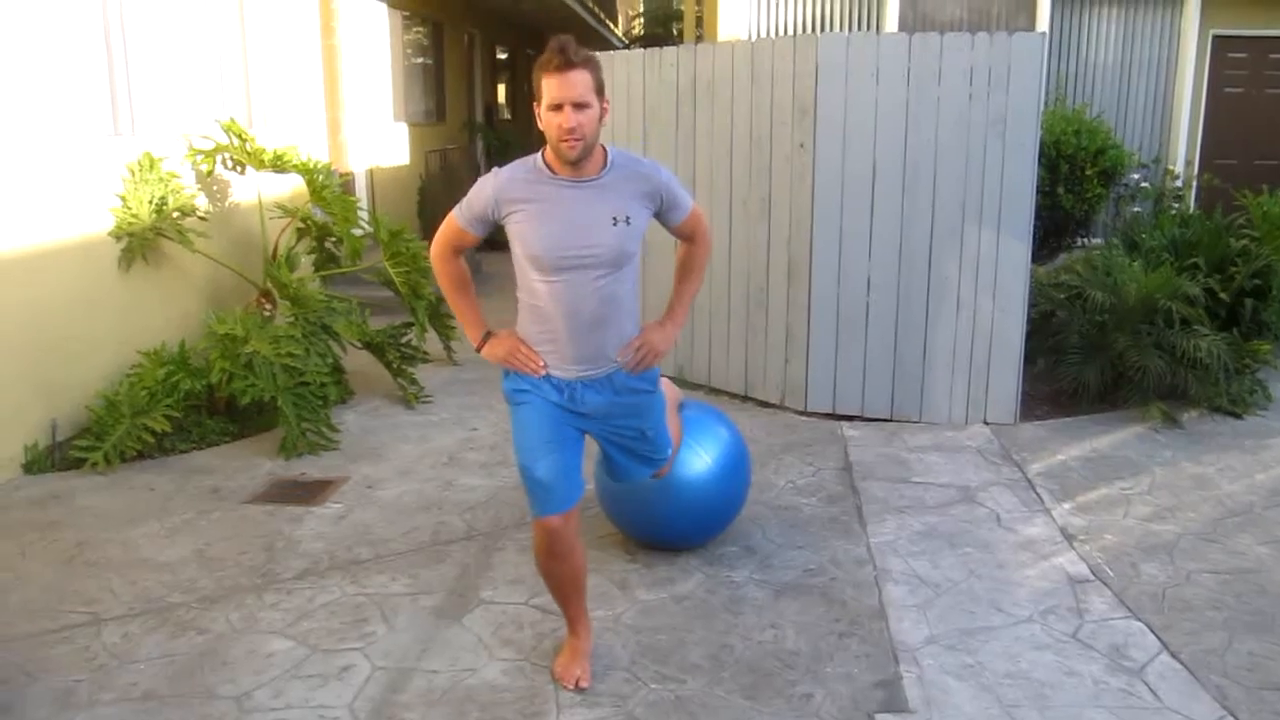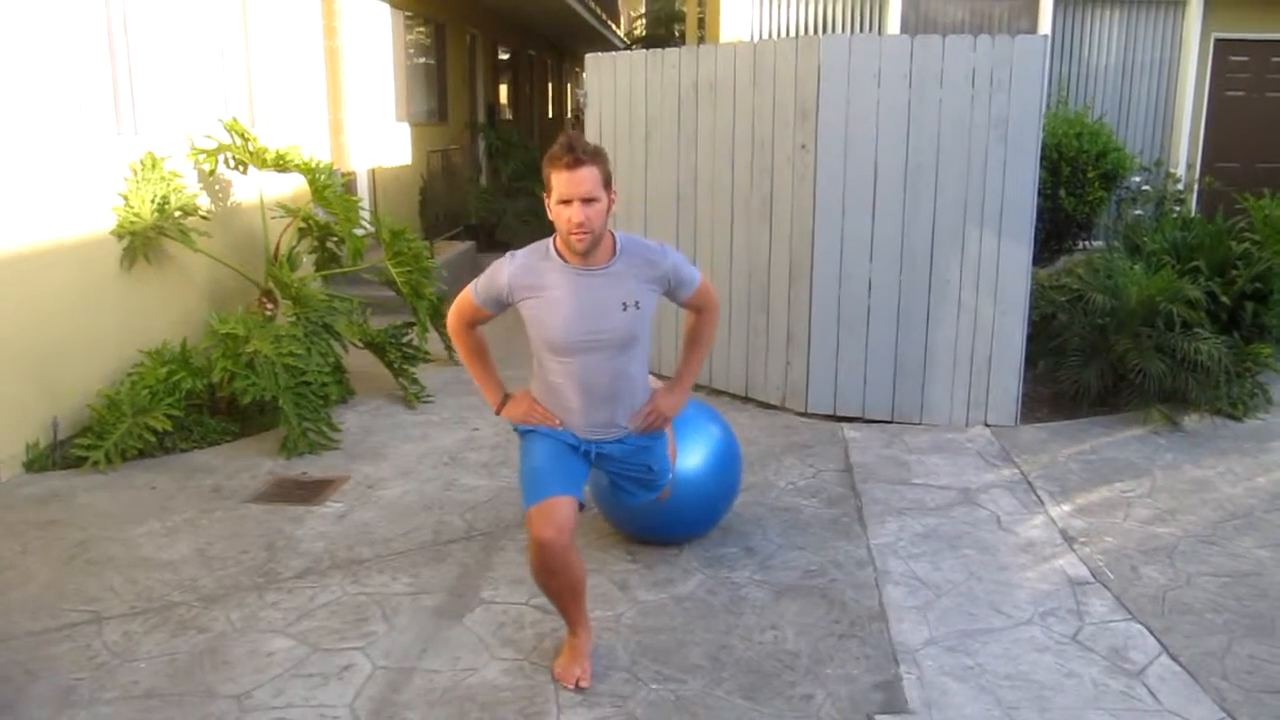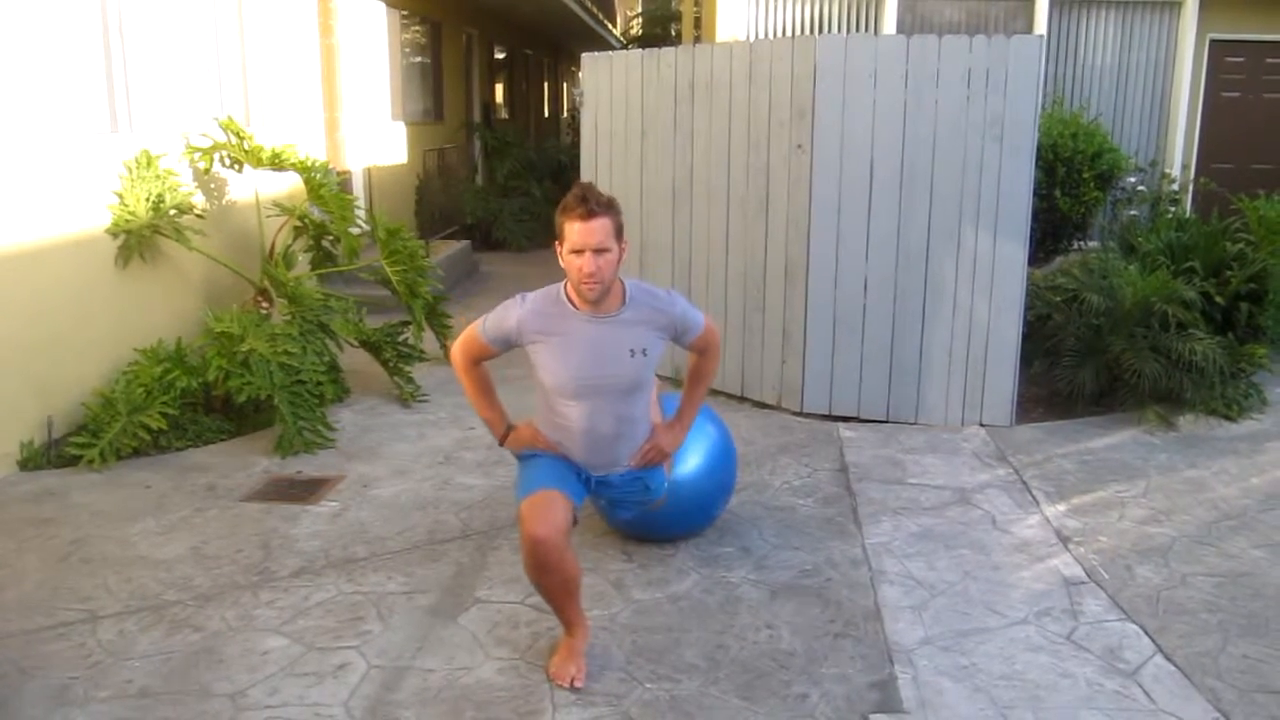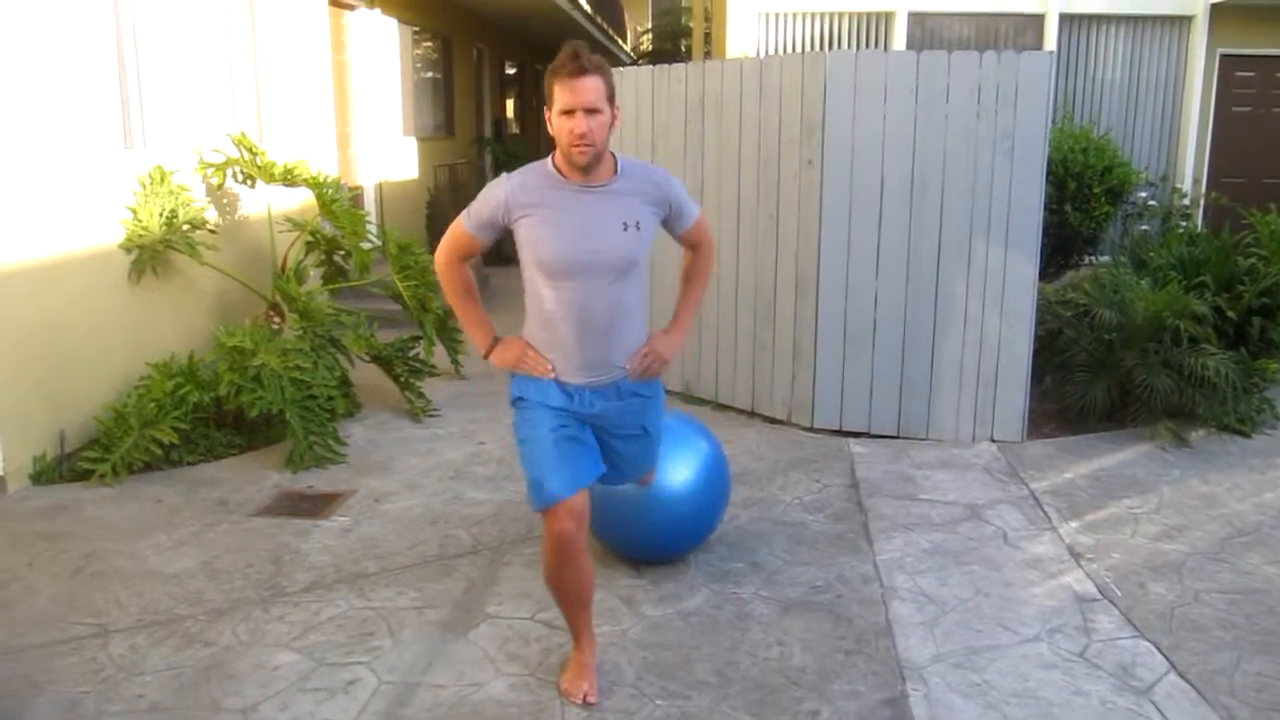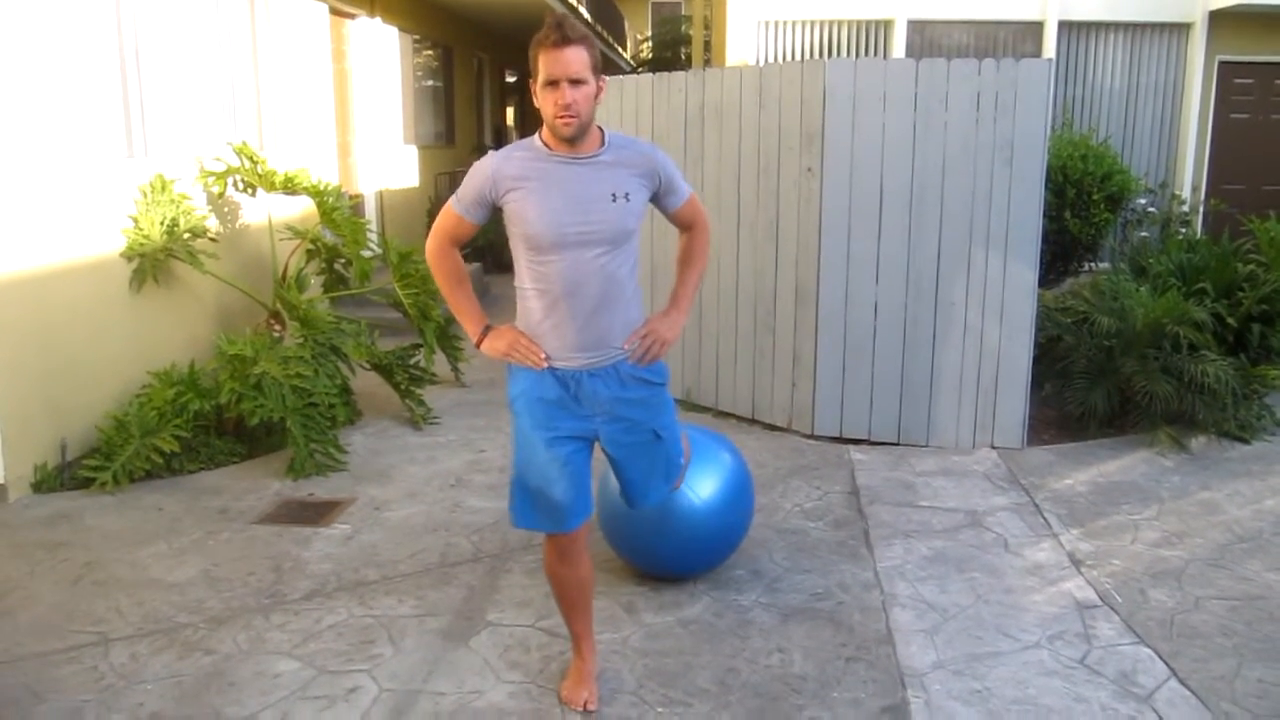
dt=1s
person 1, frame 1
left shoulder: (646, 181)
right shoulder: (504, 188)
left elbow: (697, 238)
right elbow: (444, 251)
left wrist: (671, 323)
right wrist: (482, 336)
left hip: (622, 374)
right hip: (540, 383)
left knee: (653, 468)
right knee: (554, 524)
left ankle: (664, 397)
right ankle: (578, 633)
person 1, frame 2
left shoulder: (655, 262)
right shoulder: (517, 272)
left elbow: (707, 307)
right elbow: (459, 322)
left wrist: (679, 389)
right wrist: (500, 399)
left hip: (632, 426)
right hip: (554, 429)
left knee: (656, 494)
right knee: (548, 536)
right ankle: (578, 633)
person 1, frame 3
left shoulder: (662, 309)
right shoulder: (527, 315)
left elbow: (709, 346)
right elbow: (463, 355)
left wrist: (679, 426)
right wrist: (504, 430)
left hip: (632, 459)
right hip: (555, 455)
left knee: (652, 505)
right knee: (541, 535)
right ankle: (574, 631)
person 1, frame 4
left shoulder: (655, 188)
right shoulder: (513, 193)
left elbow: (702, 248)
right elbow: (449, 259)
left wrist: (677, 331)
right wrist: (489, 344)
left hip: (629, 383)
right hip: (546, 388)
left knee: (638, 480)
right knee: (567, 526)
left ankle: (610, 459)
right ankle: (582, 648)
person 1, frame 5
left shoulder: (643, 162)
right shoulder: (500, 171)
left elbow: (697, 228)
right elbow: (440, 246)
left wrist: (677, 313)
right wrist: (481, 332)
left hip: (630, 369)
right hip: (544, 381)
left knee: (663, 485)
right knee: (564, 530)
left ankle: (667, 429)
right ankle: (584, 655)
